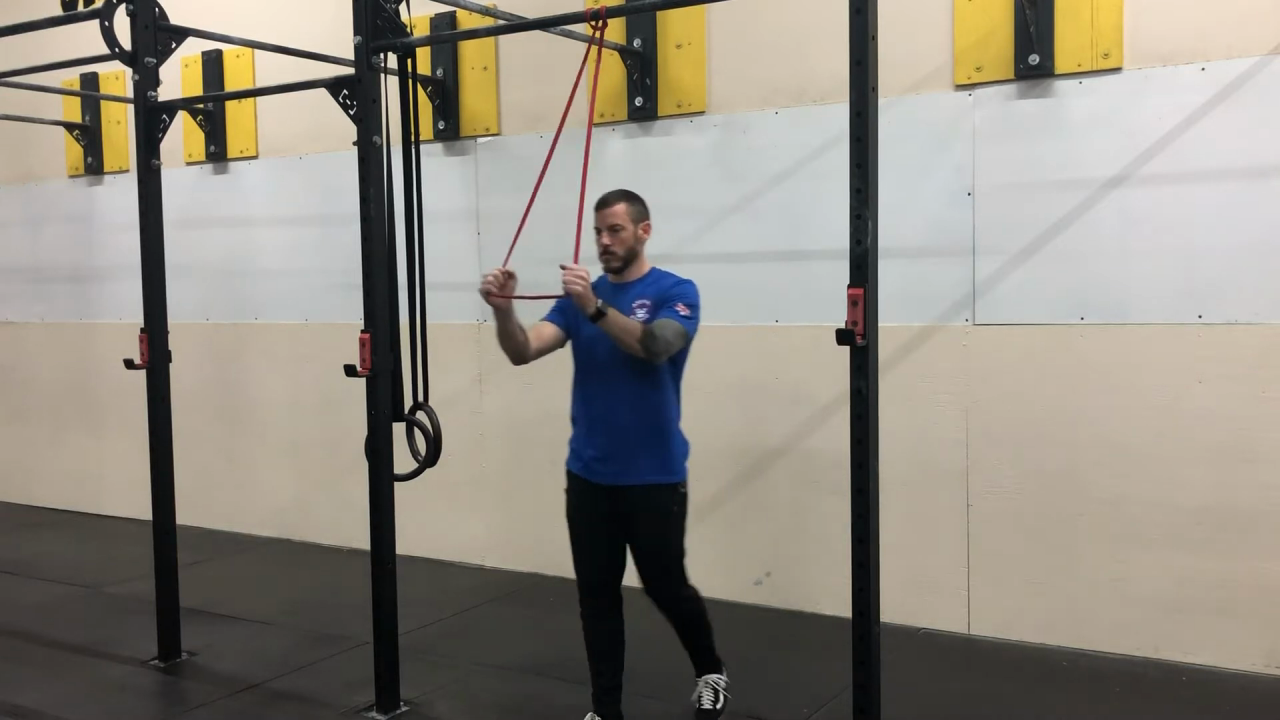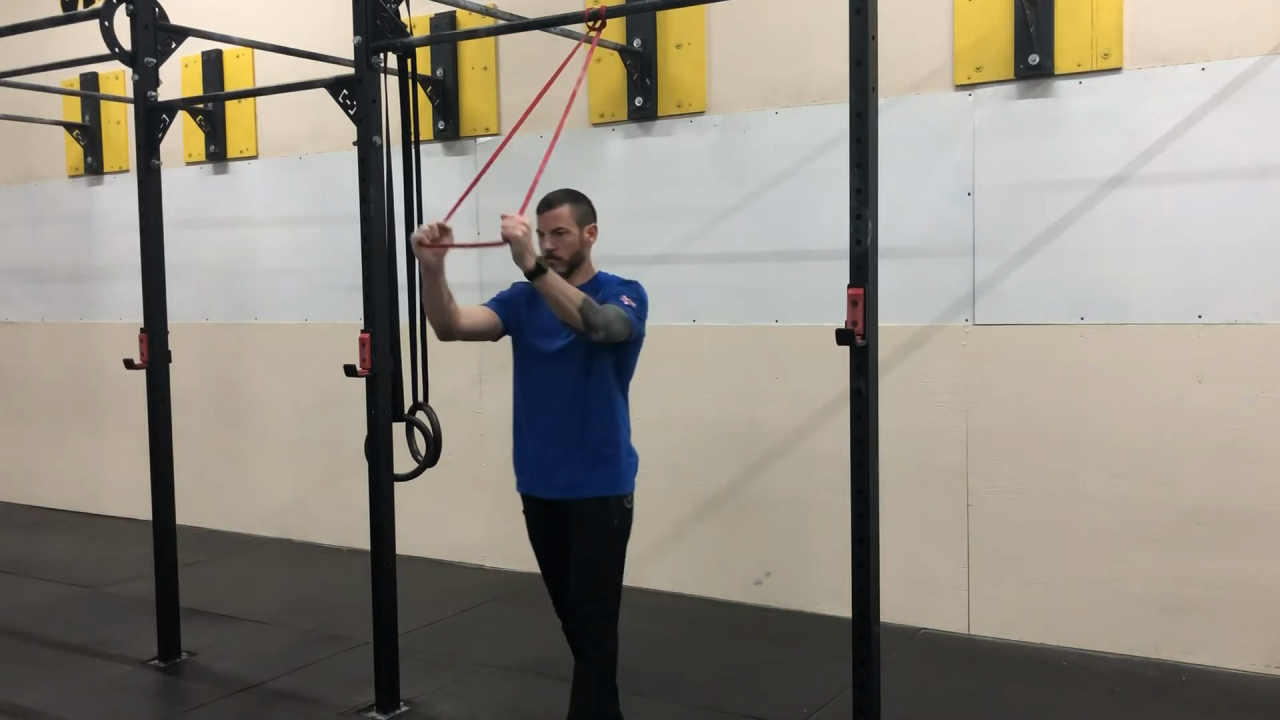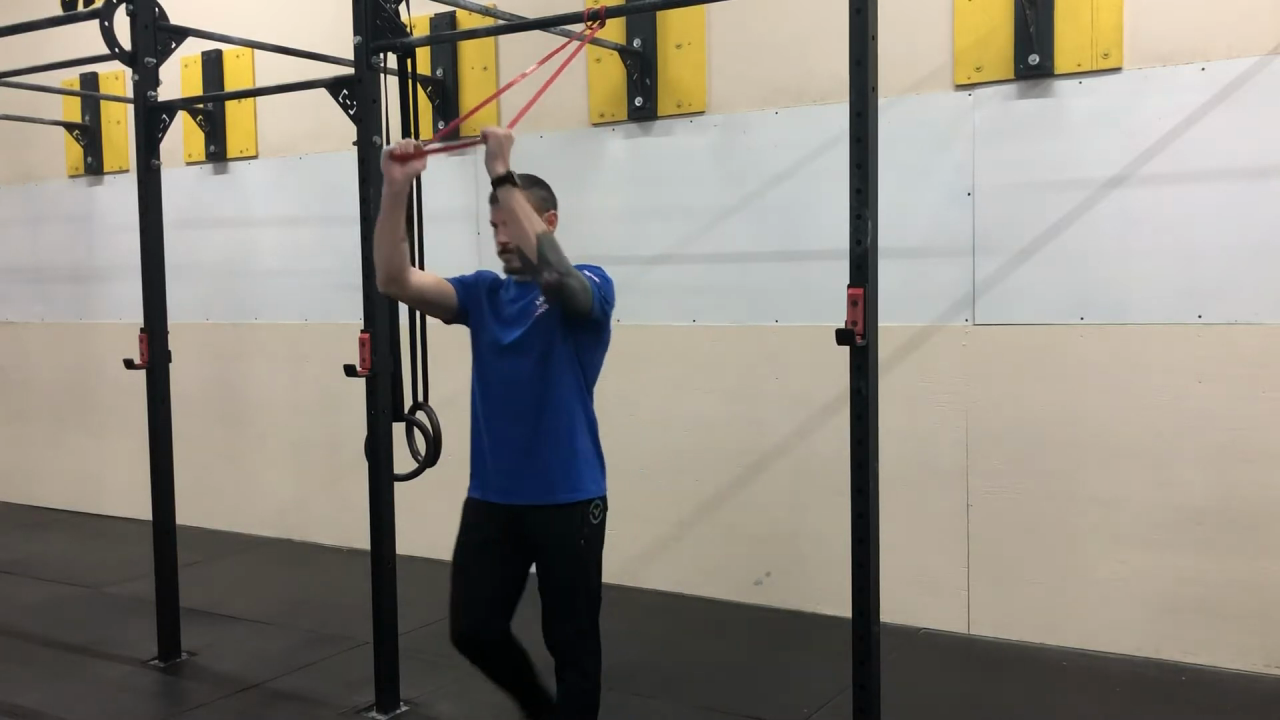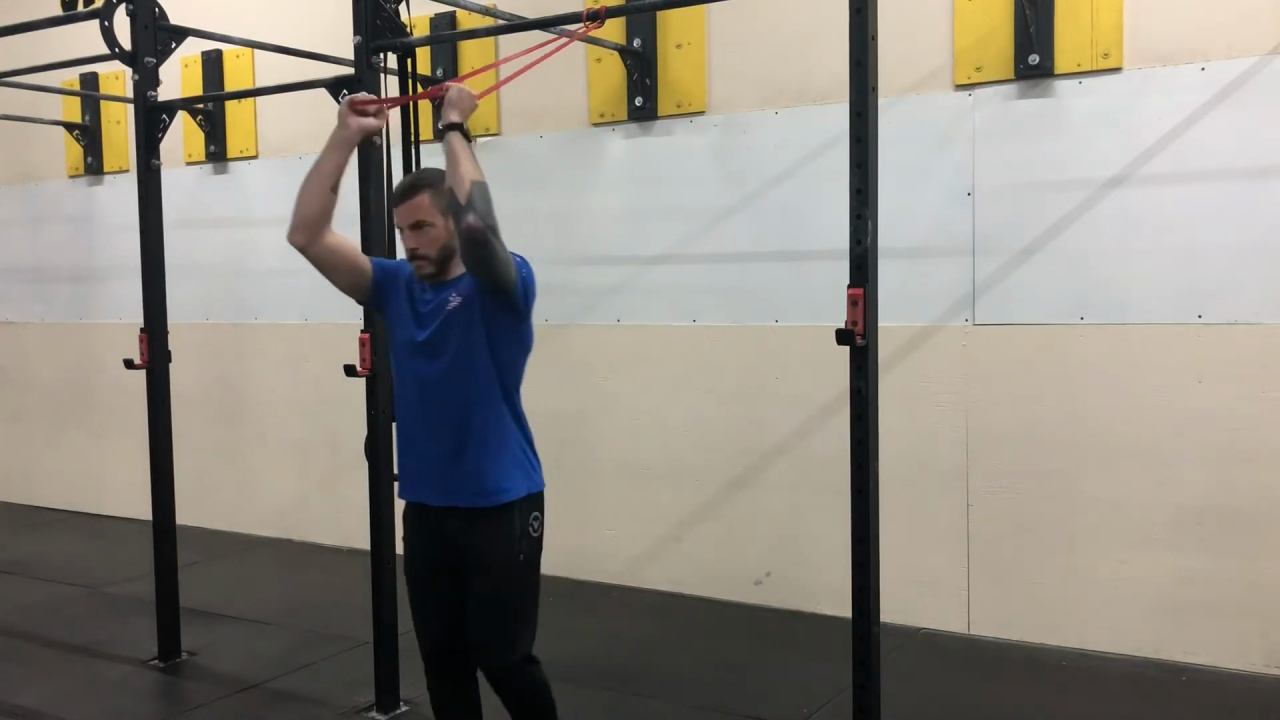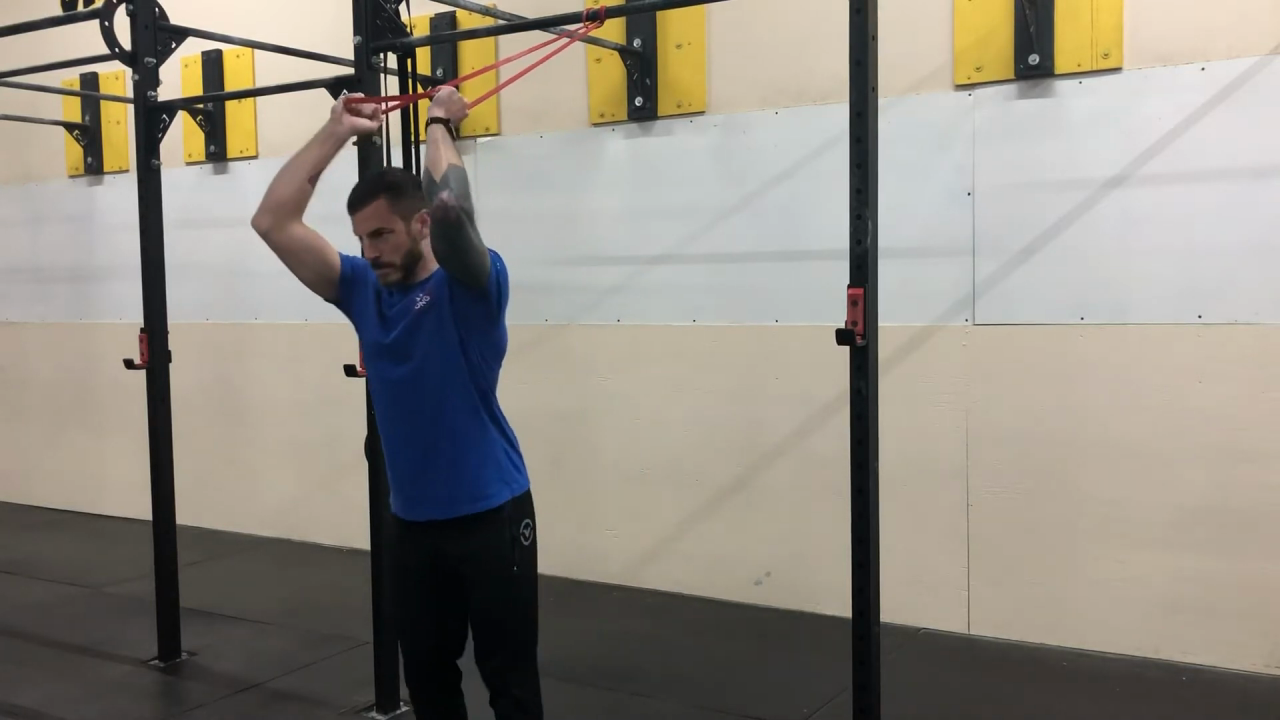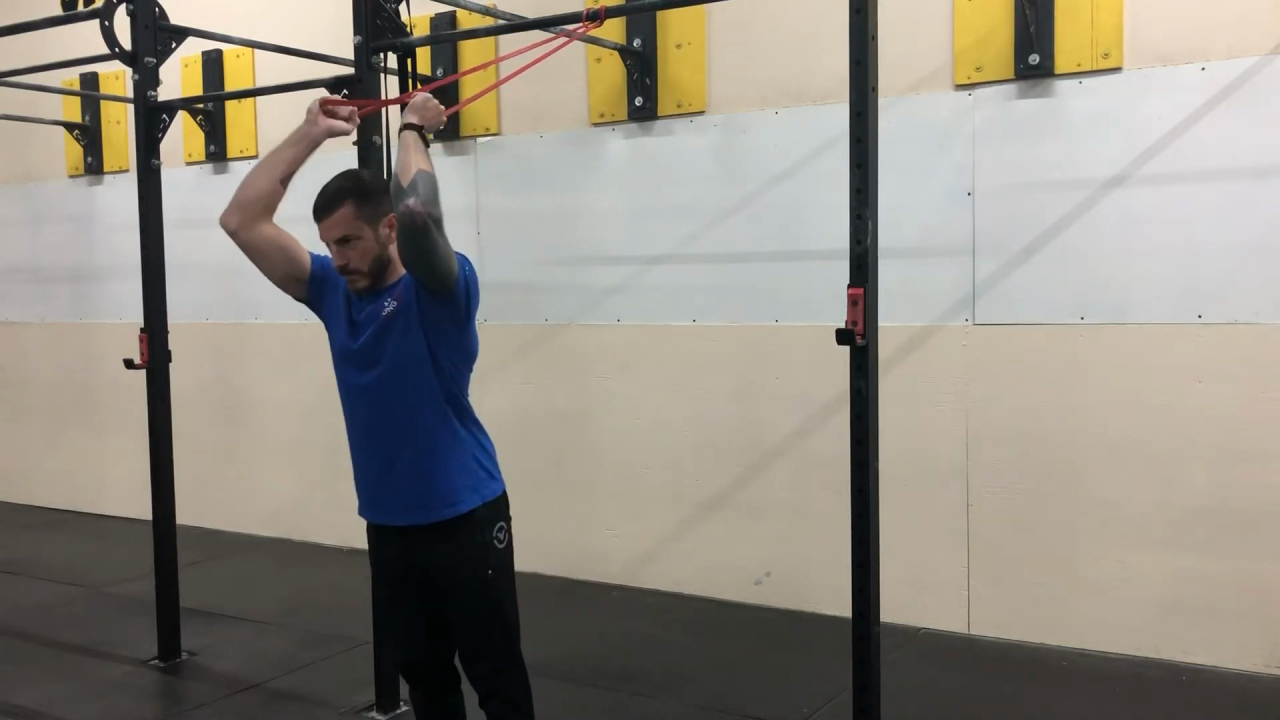
dt=0.5s
person 1, frame 1
left shoulder: (675, 292)
right shoulder: (580, 297)
left elbow: (654, 347)
right elbow: (523, 351)
left wrist: (594, 308)
right wrist: (503, 309)
left hip: (653, 475)
right hip: (588, 474)
left knee: (665, 586)
right knee: (596, 595)
left ankle: (710, 672)
person 1, frame 2
left shoulder: (623, 294)
right shoulder: (521, 300)
left elbow: (595, 323)
right elbow: (451, 326)
left wrist: (532, 266)
right wrist: (432, 268)
left hip: (601, 489)
right hip: (539, 488)
left knee: (591, 619)
right knee: (573, 615)
person 1, frame 3
left shoulder: (588, 288)
right shoulder: (482, 293)
left elbow: (550, 271)
right elbow: (395, 280)
left wrist: (502, 174)
right wrist: (396, 186)
left hip: (567, 499)
right hip: (490, 498)
left knee: (571, 640)
right knee: (473, 631)
person 1, frame 4
left shoulder: (505, 283)
right shoulder: (395, 286)
left elbow: (477, 225)
right elbow: (307, 235)
left wrist: (454, 127)
right wrist: (345, 136)
left hip: (502, 506)
right hip: (427, 508)
left knee: (504, 656)
right knee: (443, 658)
person 1, frame 5
left shoulder: (472, 282)
right shoulder: (362, 289)
left elbow: (451, 207)
right elbow: (273, 221)
left wrist: (440, 122)
right wrist: (337, 131)
left hip: (489, 515)
right hip: (414, 521)
person 1, frame 6
left shoulder: (442, 287)
right shoulder: (332, 292)
left elbow: (419, 213)
right elbow: (242, 220)
left wrist: (412, 128)
right wrist: (312, 132)
left hip: (463, 517)
right hip: (390, 524)
